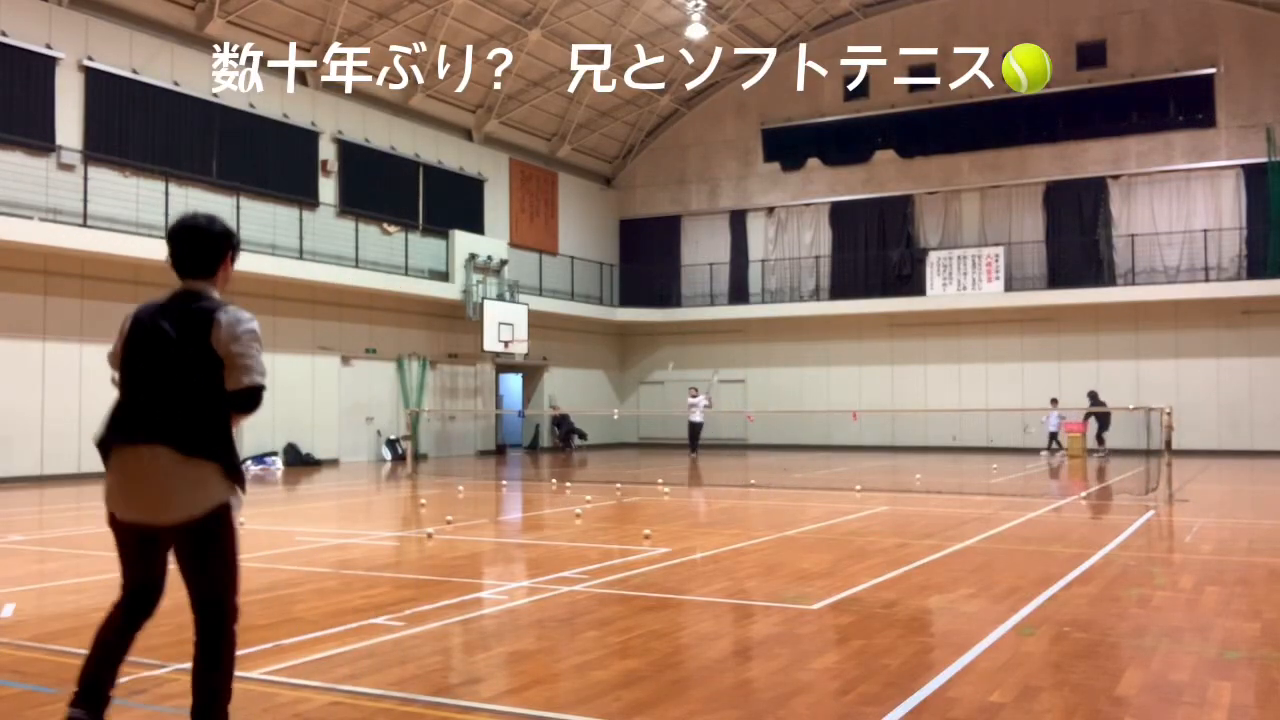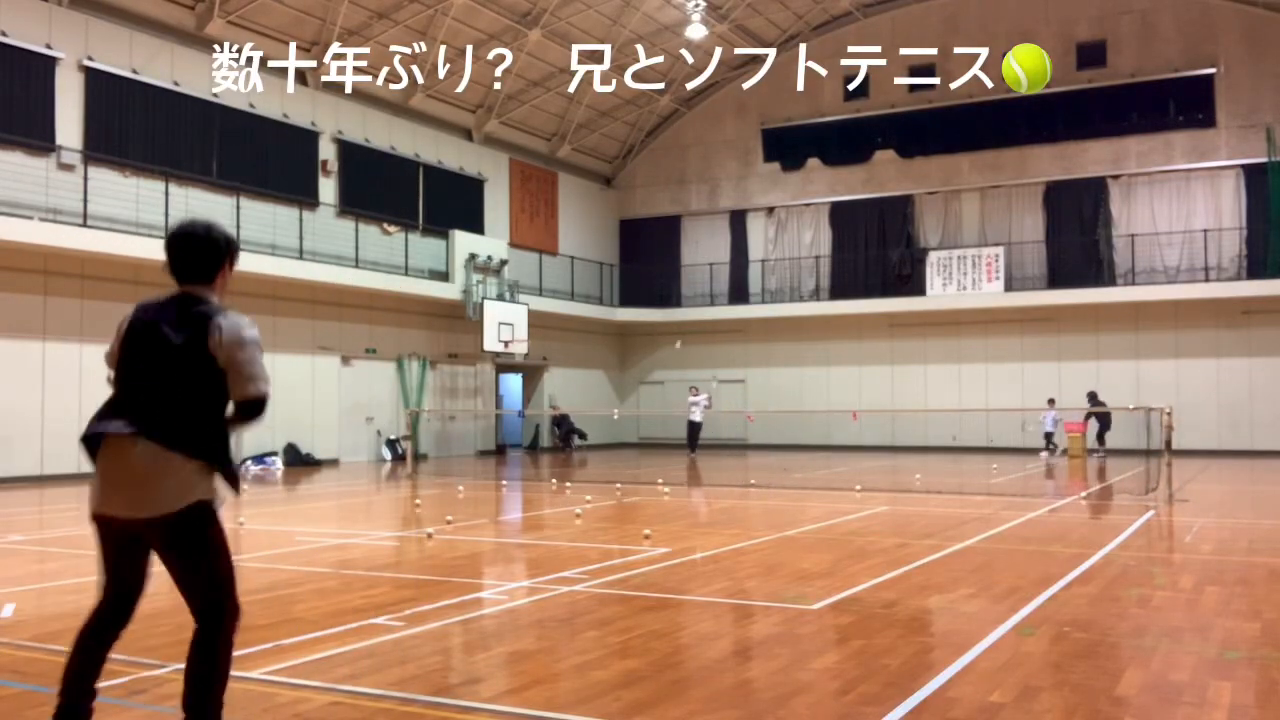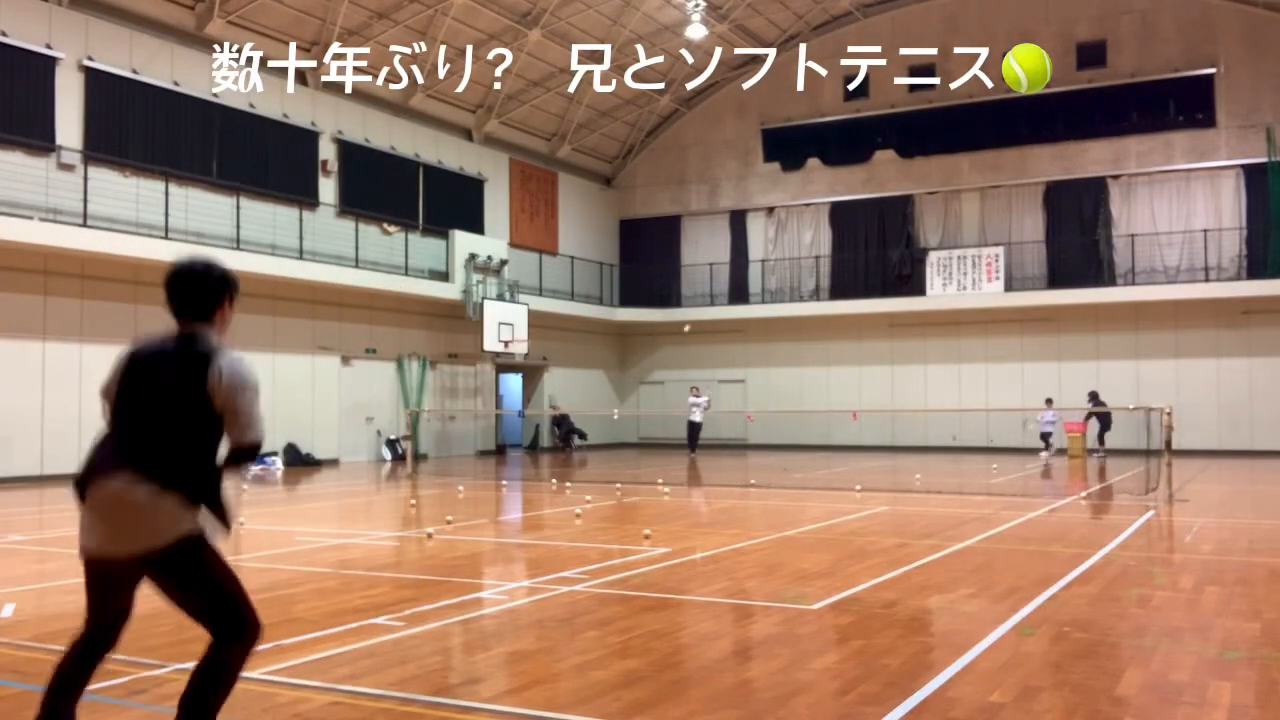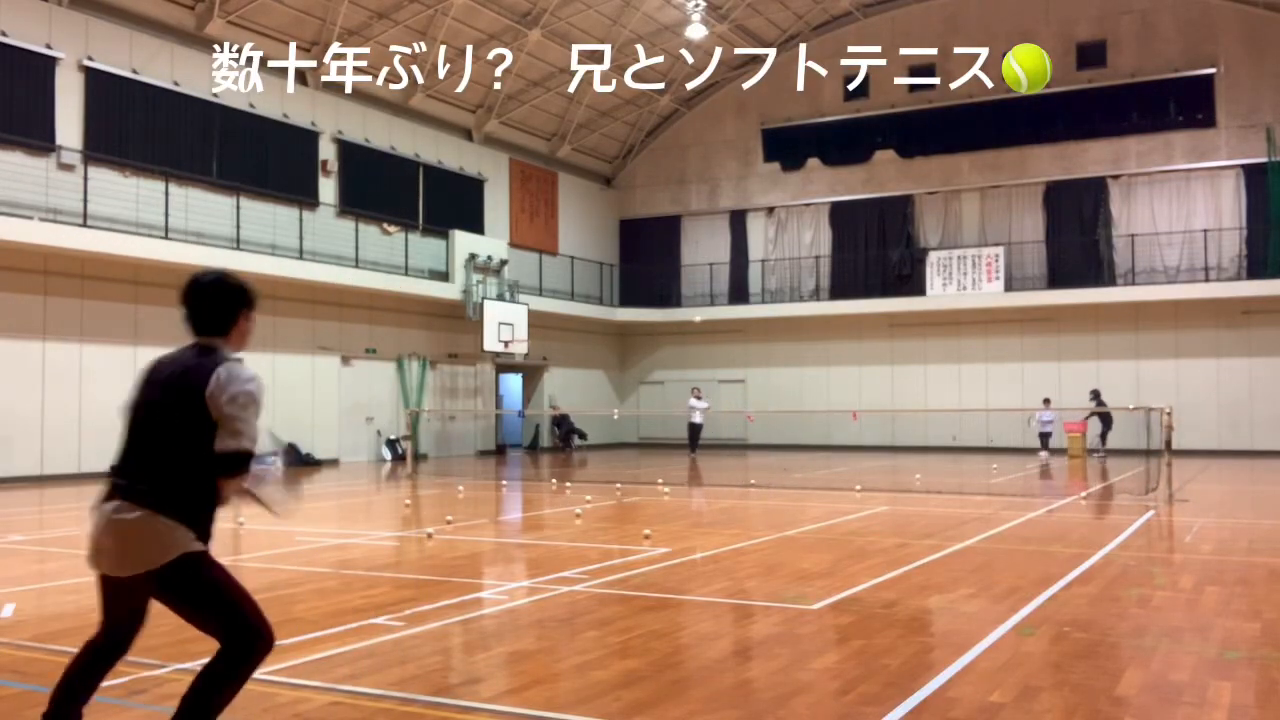
dt=0.1s
person 1, frame 1
left shoulder: (140, 319)
right shoulder: (231, 322)
left elbow: (124, 379)
right elbow: (247, 395)
right wrist: (216, 420)
left hip: (128, 480)
right hip: (194, 486)
left knee: (136, 600)
right knee: (216, 618)
person 1, frame 2
left shoulder: (137, 319)
right shoulder: (230, 327)
left elbow: (120, 379)
right elbow: (252, 403)
right wrist: (215, 425)
left hip: (114, 479)
right hip: (176, 484)
left knee: (116, 602)
right knee: (217, 616)
person 1, frame 3
left shoulder: (137, 357)
right shoulder: (226, 366)
right elbow: (247, 448)
right wrist: (206, 475)
left hip: (103, 514)
right hip: (161, 522)
left knee: (102, 629)
right knee: (237, 630)
person 1, frame 4
left shoulder: (161, 369)
right shoulder: (234, 379)
right elbow: (232, 466)
right wrist: (220, 492)
left hip: (115, 529)
right hip: (162, 538)
left knee: (116, 634)
right knee: (250, 640)
